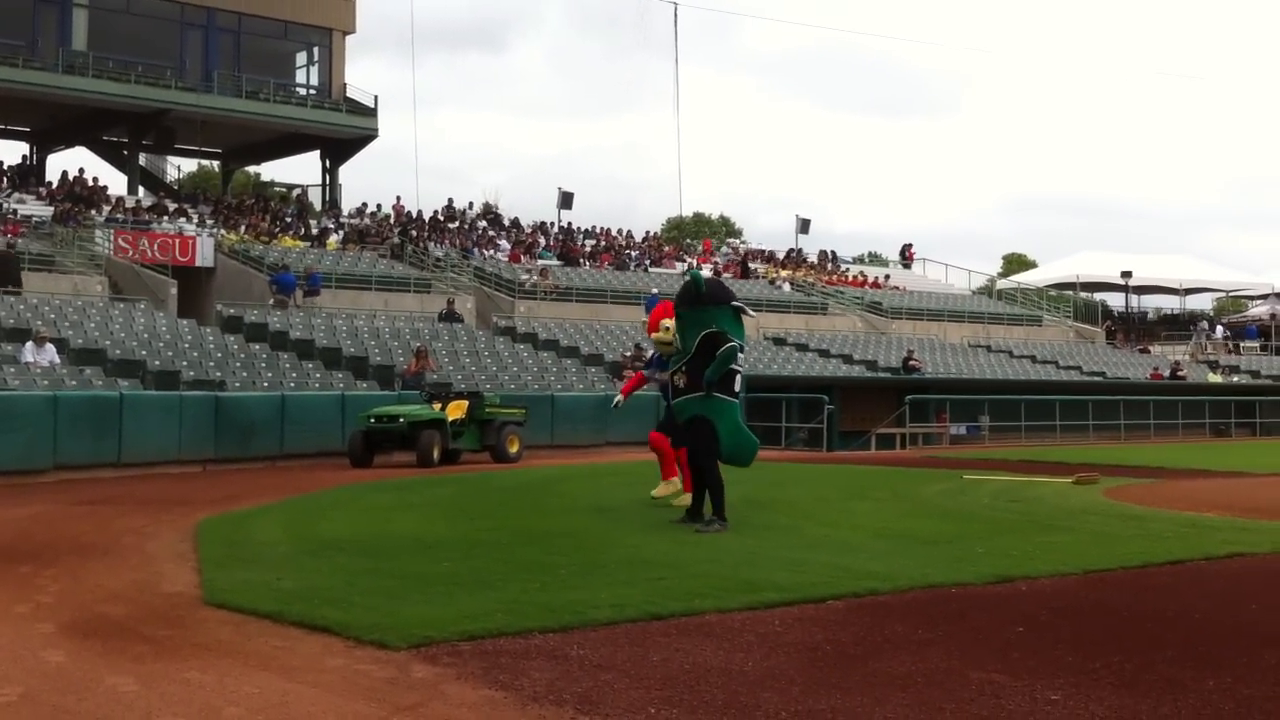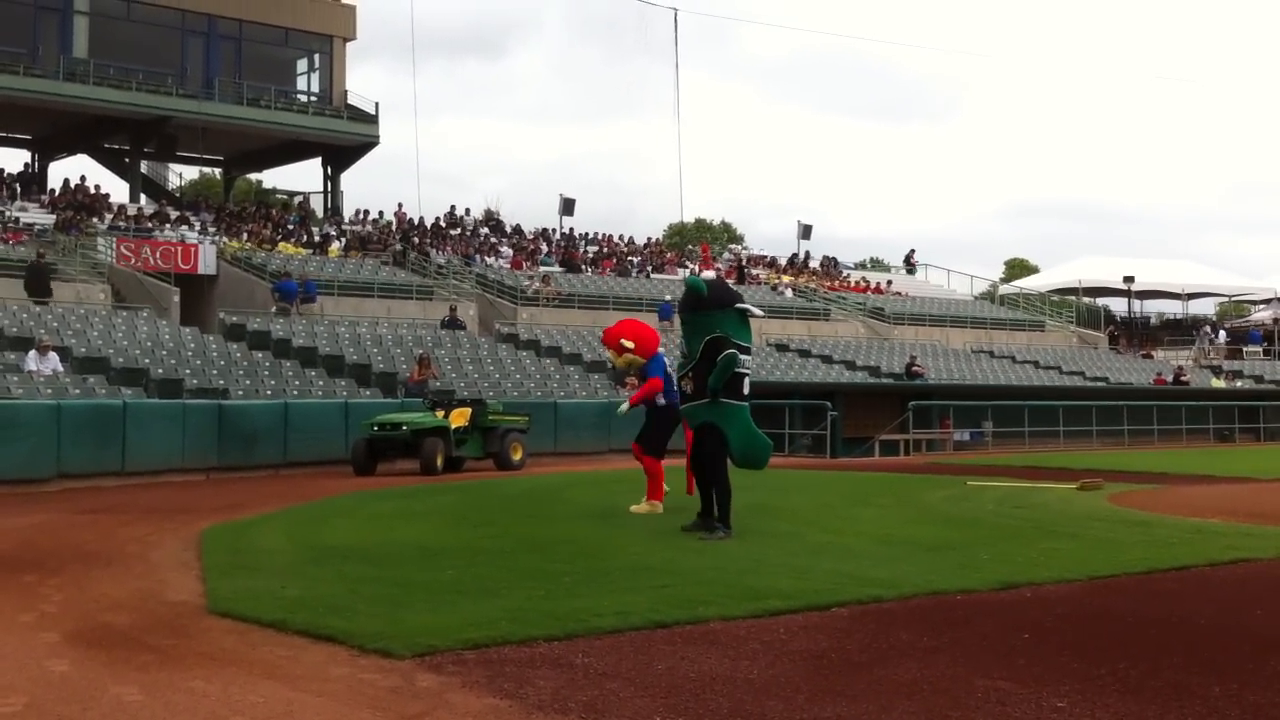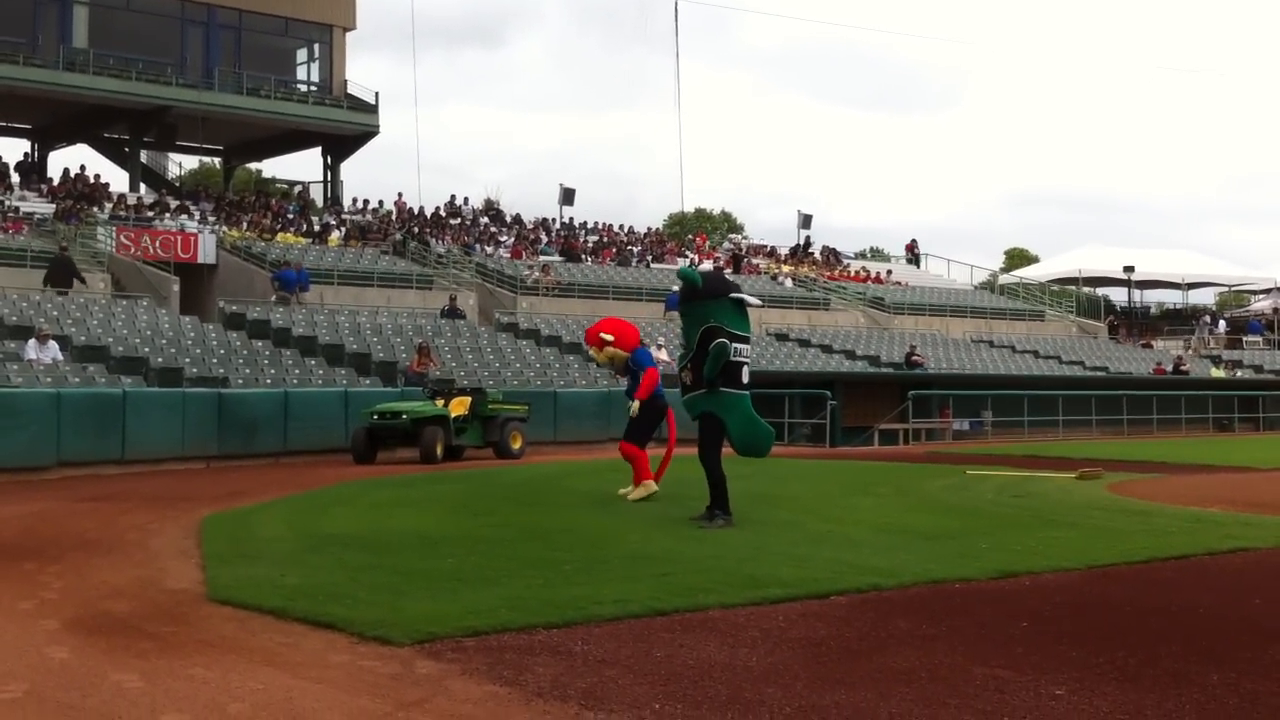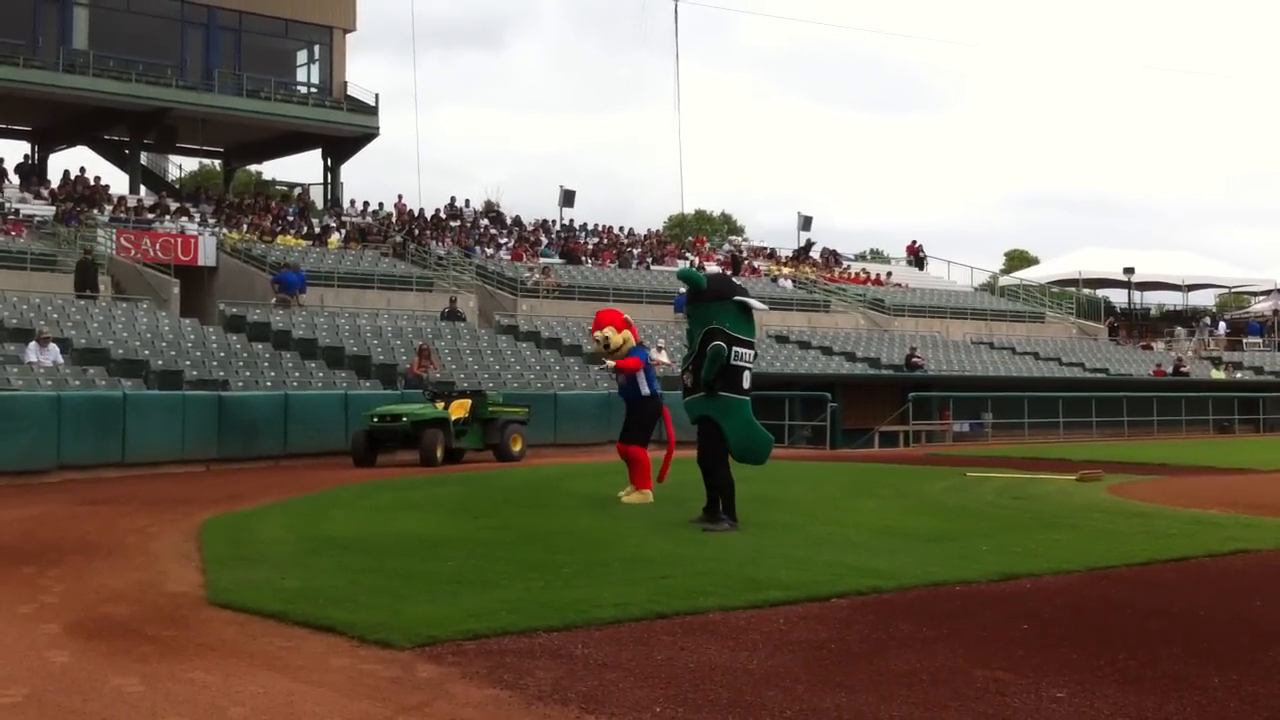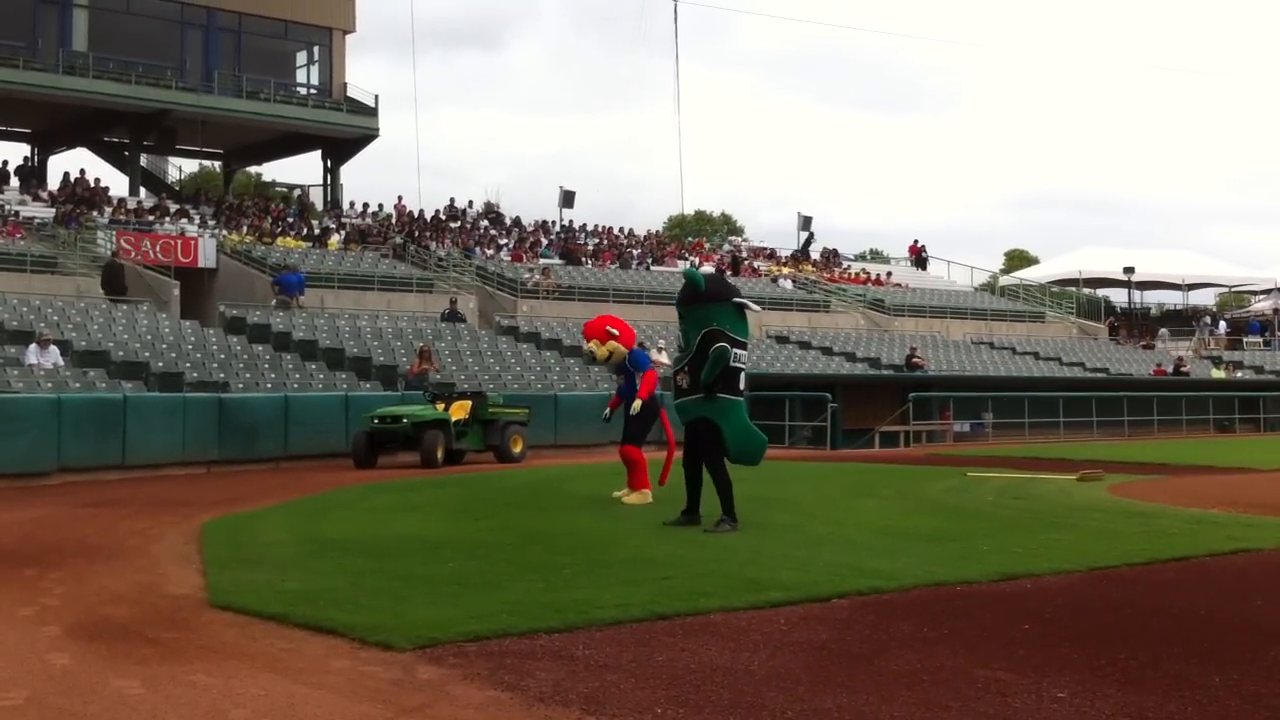
dt=0.4s
person 1, frame 1
left shoulder: (711, 335)
right shoulder: (706, 334)
left elbow: (731, 350)
left wrist: (708, 379)
left hip: (708, 407)
right hip: (698, 408)
left knee: (706, 461)
right knee: (696, 460)
left ankle: (719, 517)
right ankle: (695, 511)
person 1, frame 2
left shoulder: (715, 339)
right shoulder: (712, 336)
left elbow: (730, 357)
left wrist: (712, 386)
left hip: (717, 412)
right hip: (707, 413)
left knee: (715, 468)
right knee: (697, 463)
left ankle: (724, 525)
right ankle: (707, 516)
person 1, frame 3
left shoulder: (711, 329)
right shoulder: (720, 325)
left elbow: (721, 347)
left wrist: (709, 376)
left hip: (717, 400)
right hip: (714, 400)
left knee: (709, 456)
right knee: (708, 456)
left ankle: (724, 512)
right ankle: (715, 508)
person 1, frame 4
left shoulder: (714, 331)
right shoulder: (736, 329)
left elbow: (717, 351)
left wrist: (707, 379)
left hip: (718, 405)
right hip: (721, 404)
left knee: (717, 460)
right knee: (706, 458)
left ankle: (729, 517)
right ankle: (712, 510)
person 1, frame 5
left shoulder: (712, 332)
right shoulder: (715, 329)
left elbow: (721, 351)
left wrist: (706, 381)
left hip: (713, 407)
right hip: (701, 408)
left knee: (713, 462)
right knee: (691, 461)
left ankle: (730, 518)
right ankle: (691, 513)
person 2, frame 1
right shoulder: (657, 357)
right elbow: (642, 376)
right wrist: (623, 393)
right hip: (672, 406)
left knee: (656, 439)
right knee: (679, 448)
left ankle: (670, 480)
right ankle: (689, 491)
person 2, frame 2
left shoulder: (653, 363)
right shoulder: (652, 359)
left elbow: (655, 385)
left wrist: (631, 401)
left hip: (665, 413)
right hip: (660, 411)
left knee: (650, 456)
right knee: (639, 448)
left ankle: (654, 501)
right ankle: (658, 486)
person 2, frame 3
left shoulder: (639, 355)
right shoulder: (631, 358)
left elbow: (652, 375)
left wrist: (638, 399)
right wrist: (635, 399)
left hip: (651, 405)
right hip: (648, 405)
left knee: (628, 445)
right knee: (636, 446)
left ankle: (647, 483)
right ankle: (639, 484)
person 2, frame 4
left shoulder: (636, 352)
right shoulder: (620, 358)
left elbow: (636, 364)
left wrist: (615, 364)
right wrist: (630, 401)
left hip: (647, 404)
right hip: (636, 405)
left knee: (635, 446)
right knee: (623, 446)
left ankle: (644, 491)
right ankle: (635, 485)
person 2, frame 5
left shoulder: (635, 356)
right shoulder: (619, 361)
left elbow: (651, 376)
left wrist: (640, 399)
right wrist: (612, 406)
left hip: (644, 407)
right hip: (632, 407)
left knee: (631, 448)
right knee: (625, 449)
left ankle: (643, 491)
right ankle: (633, 487)
